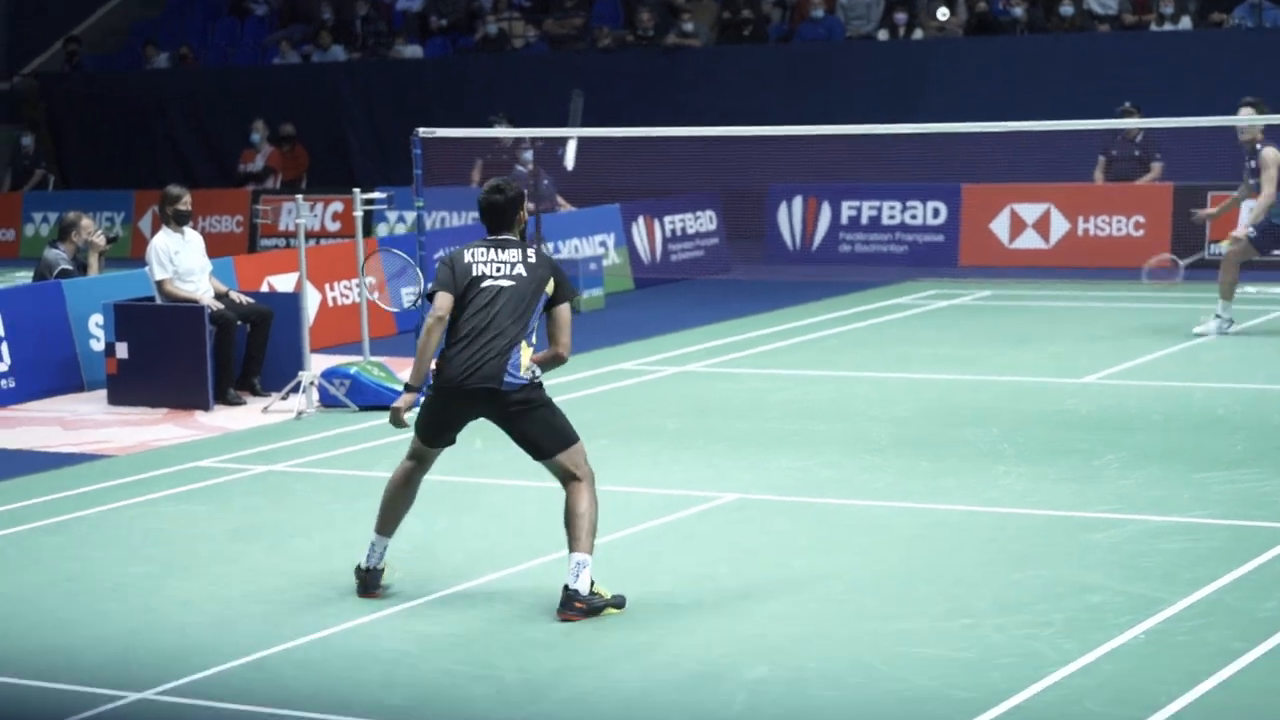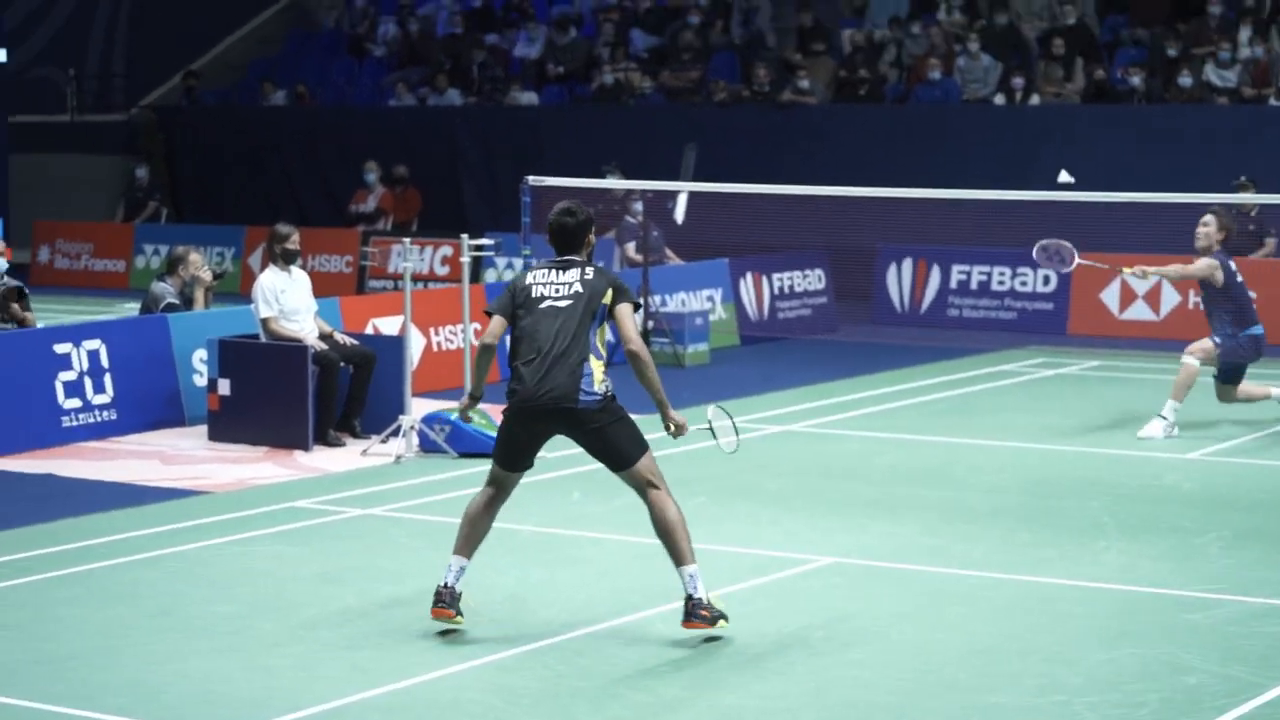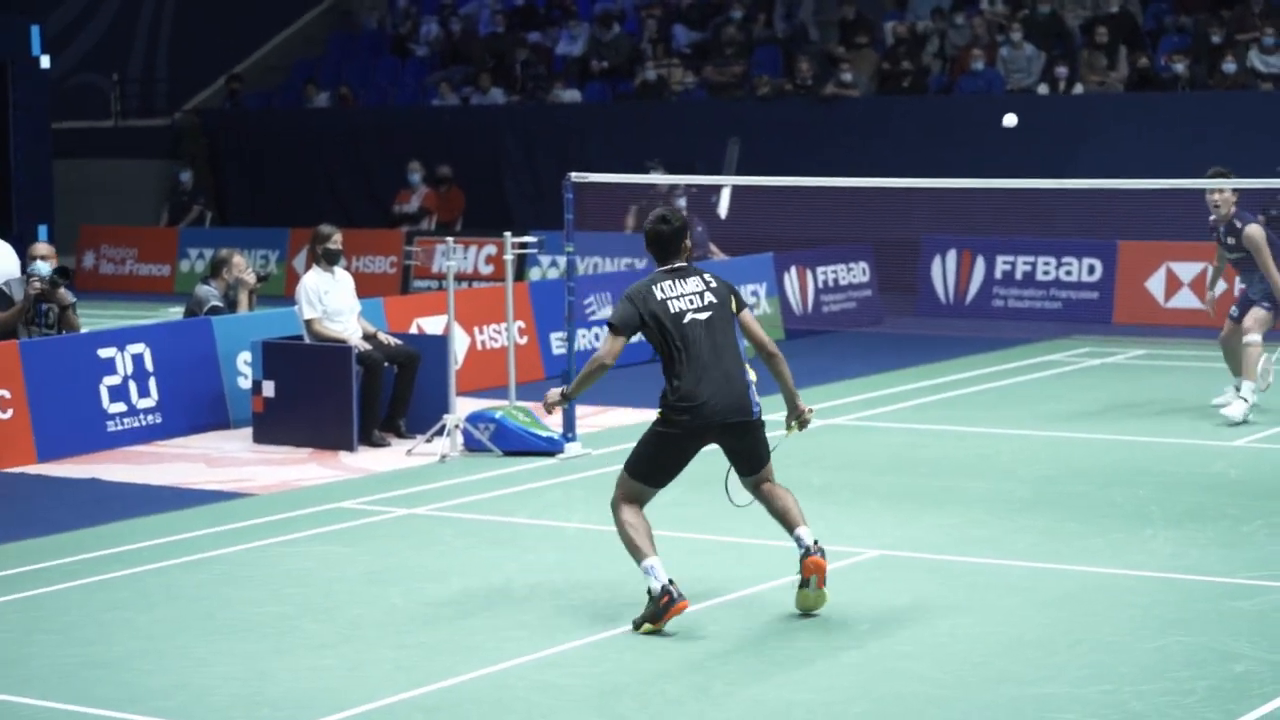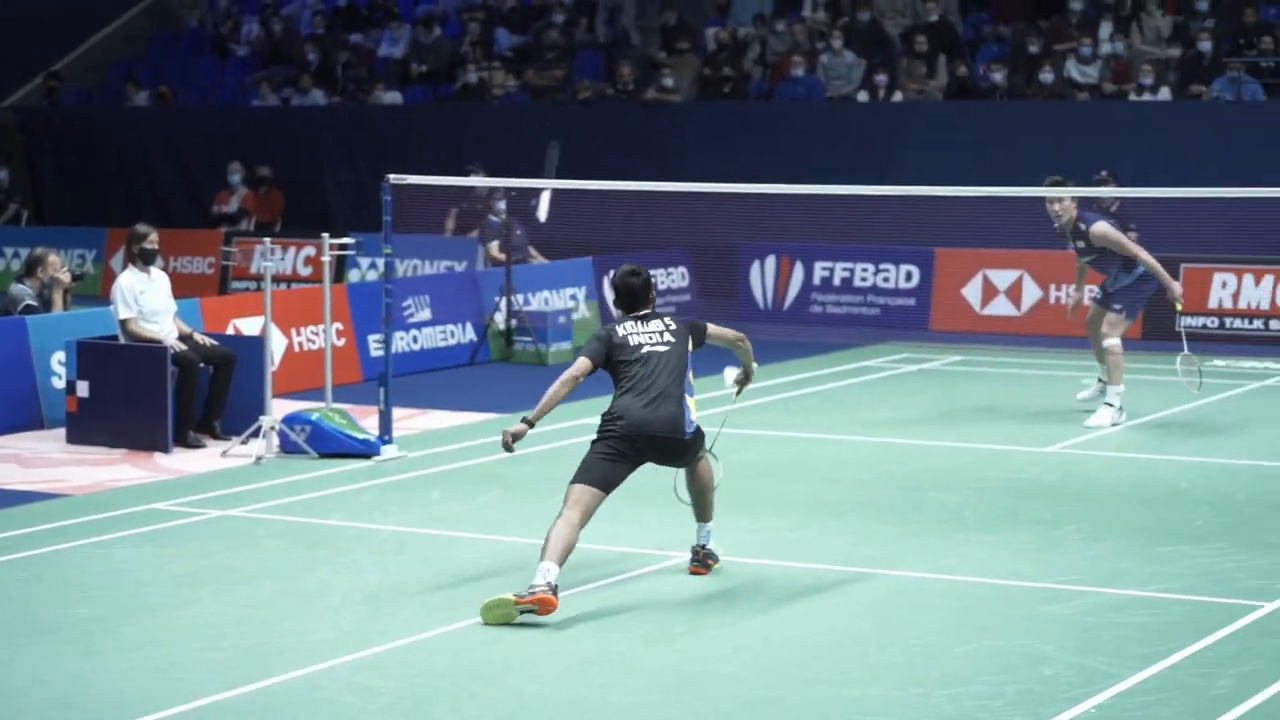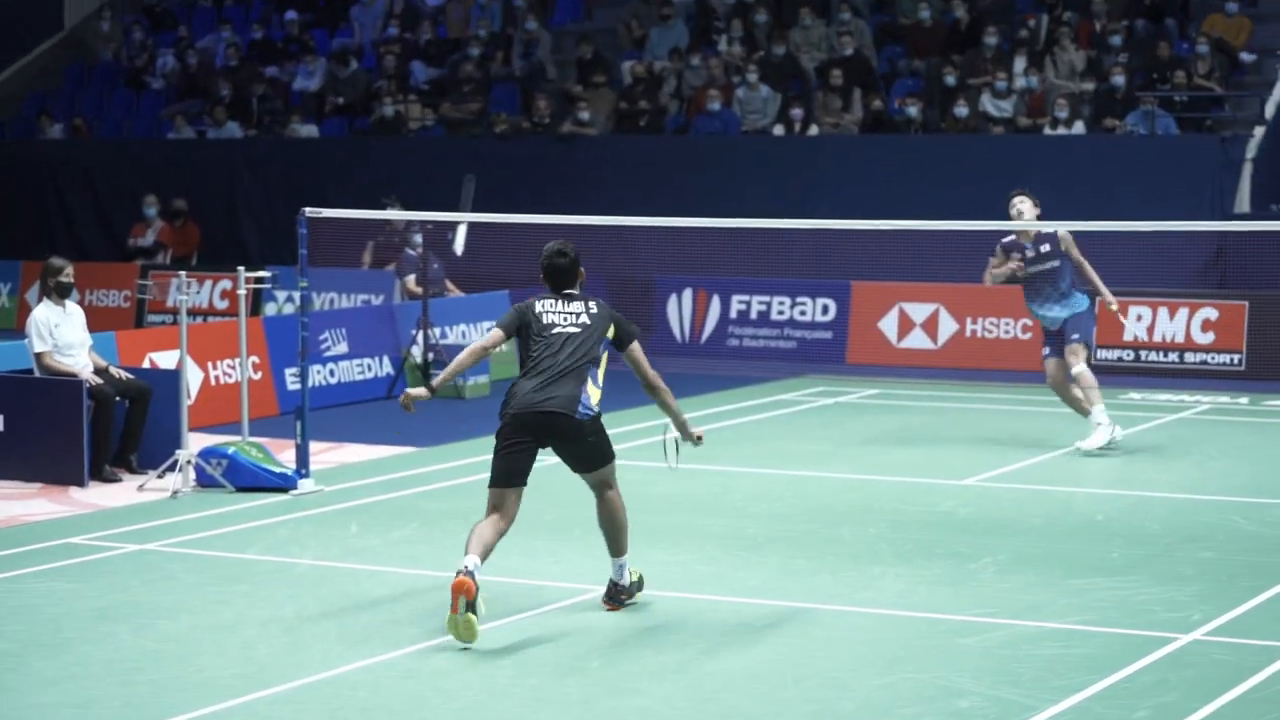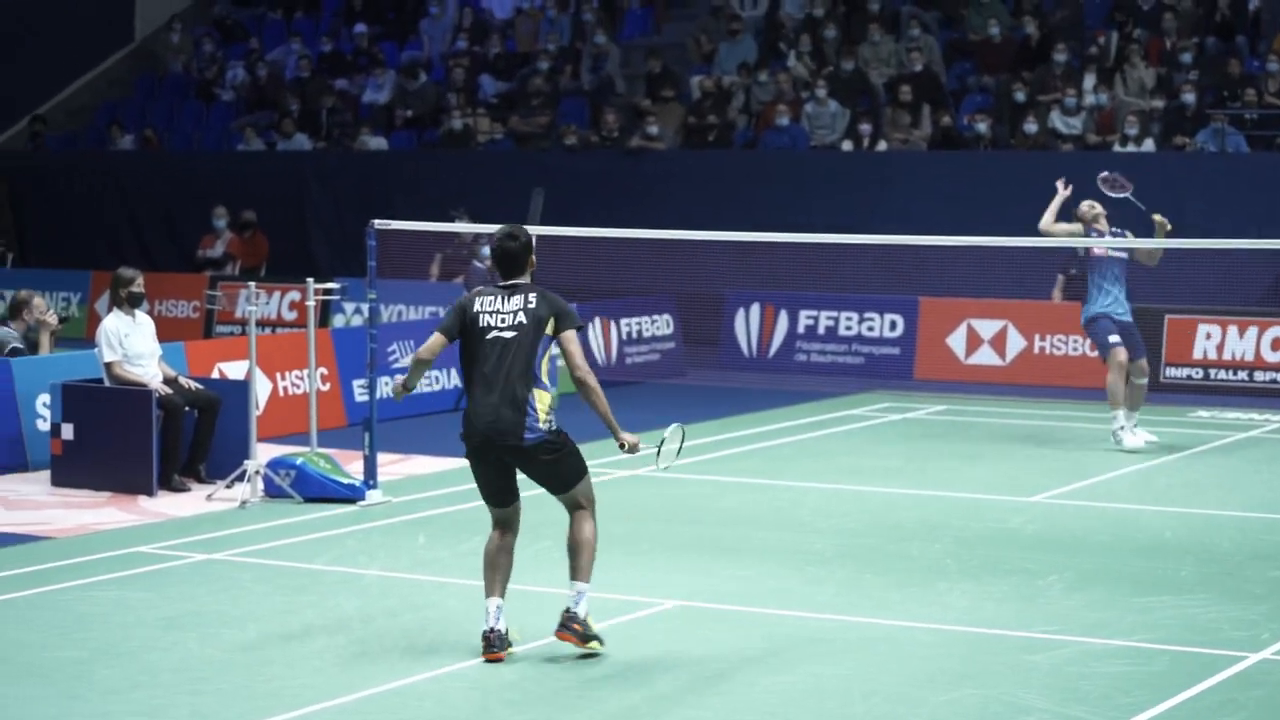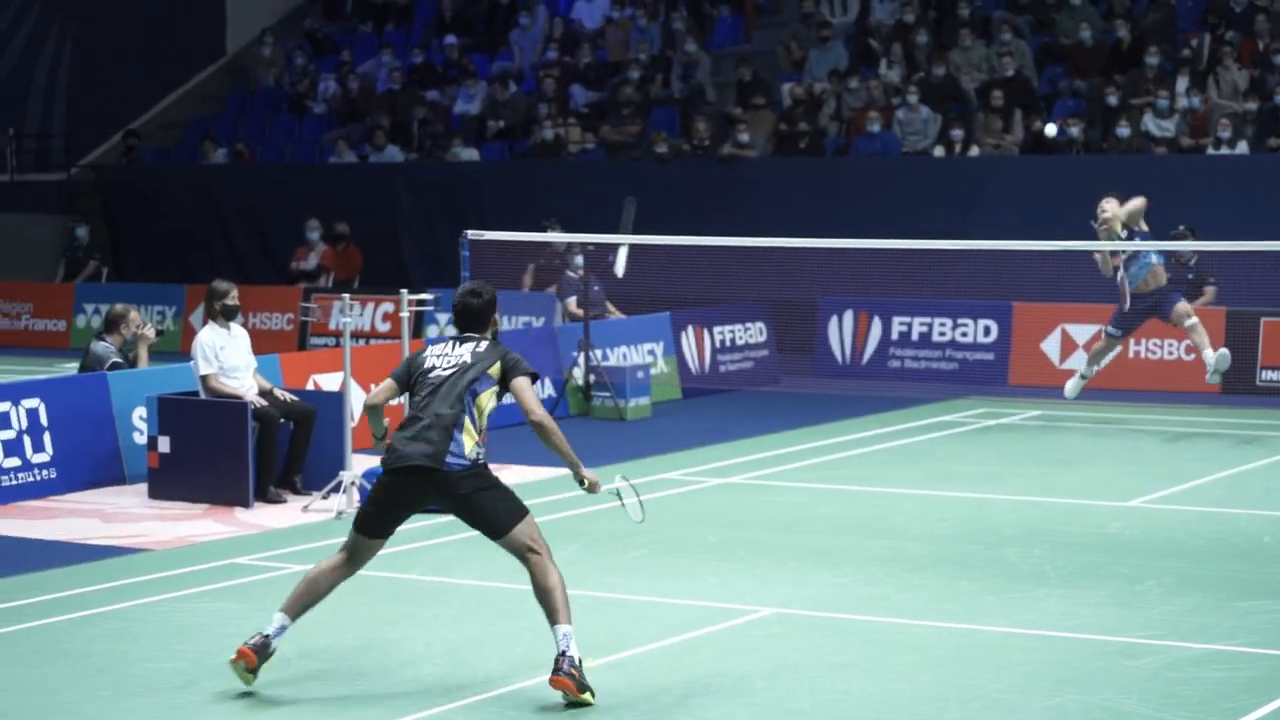
dt=0.4s
person 1, frame 1
left shoulder: (456, 259)
right shoulder: (546, 265)
left elbow: (438, 317)
right elbow: (560, 351)
left wrist: (411, 389)
left hip: (454, 382)
right hip: (514, 384)
left knee: (414, 463)
right knee: (579, 478)
left ankle: (370, 568)
right ankle: (579, 589)
person 1, frame 2
left shoulder: (523, 282)
right shoulder: (605, 280)
left elbow: (488, 342)
right elbow: (635, 349)
left wrist: (473, 396)
right wrist: (666, 409)
left hip: (526, 402)
right hip: (587, 401)
left knee: (494, 490)
right knee: (655, 488)
left ankle: (447, 591)
right ankle: (697, 601)
person 1, frame 3
left shoulder: (641, 294)
right shoulder: (719, 285)
left elbow: (605, 359)
right elbow: (768, 348)
left wrist: (567, 393)
right wrist: (793, 402)
left hip: (686, 416)
right hip: (741, 408)
left knee: (626, 502)
right knee: (765, 486)
left ankle: (663, 589)
right ankle: (809, 550)
person 1, frame 4
left shoulder: (610, 335)
right shoulder: (679, 326)
left elbow: (573, 375)
right elbow: (738, 339)
left wrist: (527, 422)
right wrist: (747, 370)
left hip: (622, 431)
right hip: (671, 427)
left knee: (573, 513)
right knee: (695, 452)
left ankle: (544, 586)
right ankle: (703, 549)
person 1, frame 5
left shoulder: (527, 310)
right shoulder: (605, 314)
left elbow: (482, 347)
right elbow: (649, 378)
left wrist: (430, 389)
right wrist: (683, 425)
left hip: (522, 417)
right hip: (575, 416)
left knee: (497, 516)
right knee: (606, 487)
left ankle: (468, 573)
right ankle: (620, 582)
person 1, frame 6
left shoulder: (470, 302)
right shoulder: (551, 306)
left elbow: (425, 356)
right elbow: (581, 375)
left wrist: (406, 383)
right wrist: (617, 430)
left hip: (479, 434)
right hip: (531, 433)
left knee: (503, 524)
right knee: (582, 506)
left ankle: (493, 631)
right ankle: (575, 615)
person 1, frame 7
left shoulder: (424, 353)
right shoulder: (502, 357)
left elbow: (375, 400)
right elbow: (537, 417)
left wrist: (384, 439)
right wrist: (579, 469)
left hip: (402, 467)
right hip: (456, 471)
left knee: (348, 558)
right knee: (537, 552)
left ankle: (262, 644)
right ankle: (566, 662)
person 2, frame 1
right shoulder: (1249, 154)
right elbow: (1246, 190)
left wrist: (1245, 227)
right wrist: (1217, 211)
right knee: (1230, 256)
right ankle: (1222, 319)
person 2, frame 2
left shoulder: (1211, 263)
right shoulder: (1218, 258)
left elbow: (1183, 271)
left wrist: (1152, 270)
left hip: (1245, 338)
right hip: (1237, 336)
left knee: (1193, 352)
right knee: (1226, 394)
left ankle: (1167, 419)
person 2, frame 3
left shoulder: (1249, 229)
right shoulder: (1215, 223)
right elbow: (1221, 256)
right wrist: (1211, 288)
right hip: (1254, 289)
left knee: (1250, 326)
right knee: (1227, 339)
left ankle: (1246, 399)
right ankle: (1240, 389)
person 2, frame 4
left shoulder: (1095, 228)
right shoulder: (1064, 229)
left elbow: (1138, 253)
left wrist: (1170, 283)
right wrist: (1077, 290)
left hip: (1138, 277)
right hip: (1117, 278)
left knee: (1109, 331)
right knee: (1092, 324)
left ankle: (1114, 405)
right ankle: (1105, 381)
person 2, frame 5
left shoulder: (1058, 236)
right shoulder: (1006, 247)
left elbow: (1080, 262)
right elbow: (990, 279)
left wrist: (1103, 291)
right wrist: (1006, 270)
left hip: (1077, 310)
right hip: (1050, 320)
left knee: (1074, 359)
right knee: (1056, 380)
left ankle: (1102, 422)
right ankle: (1105, 426)
person 2, frame 6
left shoulder: (1123, 235)
right shoulder: (1082, 232)
left elbow: (1151, 260)
right elbow: (1044, 228)
left wrist: (1159, 232)
right wrist: (1060, 197)
left hip: (1123, 315)
right hip: (1098, 315)
left knee: (1142, 372)
right knee: (1119, 360)
left ankle: (1131, 423)
right ankle: (1120, 427)
person 2, frame 7
left shoulder: (1134, 224)
right shoulder: (1106, 239)
left elbow: (1141, 203)
right elbow: (1107, 272)
left wrist: (1120, 214)
left hip: (1161, 292)
right hip: (1132, 301)
left knee: (1185, 312)
right knee: (1104, 347)
left ankle: (1211, 361)
right ankle: (1084, 375)
person 3, frame 1
left shoulder: (195, 236)
right shoulder: (160, 243)
right elbow: (166, 289)
left wrist: (228, 292)
right wrist: (199, 298)
left hip: (210, 300)
left knee: (263, 313)
right knee: (227, 319)
left ankle: (248, 378)
right ankle: (224, 388)
person 3, frame 2
left shoulder: (302, 275)
right shoulder: (266, 281)
right elbow: (271, 327)
left wrist: (333, 332)
right wrist: (303, 338)
left hip: (314, 340)
right hip: (287, 344)
left knee: (366, 356)
right knee: (331, 360)
left ankle: (349, 419)
right ankle: (324, 428)
person 3, frame 3
left shoulder: (345, 276)
right shoulder: (309, 282)
right elbow: (314, 328)
left wrist: (376, 332)
right wrist: (347, 338)
left hip: (357, 340)
right hip: (331, 345)
left knee: (410, 355)
right knee: (374, 360)
left ankle: (394, 419)
right ankle: (369, 429)
person 3, frame 4
left shoulder: (161, 276)
right shoulder: (125, 282)
right elbow: (130, 328)
left wrist: (192, 333)
right wrist: (162, 339)
left hip: (173, 340)
right hip: (146, 345)
left knee: (226, 356)
right knee: (190, 361)
left ankle: (209, 421)
right ankle: (184, 430)
person 3, frame 5
left shoulder: (76, 310)
right shoulder: (40, 315)
right elbow: (45, 362)
left wrist: (108, 367)
right wrist: (78, 372)
left hip: (89, 374)
right hip: (62, 379)
left knee: (142, 390)
right knee: (106, 394)
left ankle: (125, 455)
right ankle: (99, 465)
person 3, frame 6
left shoulder: (145, 320)
right shoulder: (110, 325)
right elbow: (115, 372)
left wrist: (177, 377)
right wrist: (147, 382)
left hip: (158, 384)
left knee: (211, 400)
right knee: (175, 404)
left ankle: (194, 465)
right ankle: (168, 474)
person 3, frame 7
left shoulder: (241, 332)
right shoulder: (205, 338)
right elbow: (211, 384)
left wrist: (272, 389)
right wrist: (243, 395)
left hip: (253, 396)
right hip: (227, 401)
left knee: (306, 412)
right knee: (270, 416)
left ankle: (290, 476)
right ankle: (264, 486)
